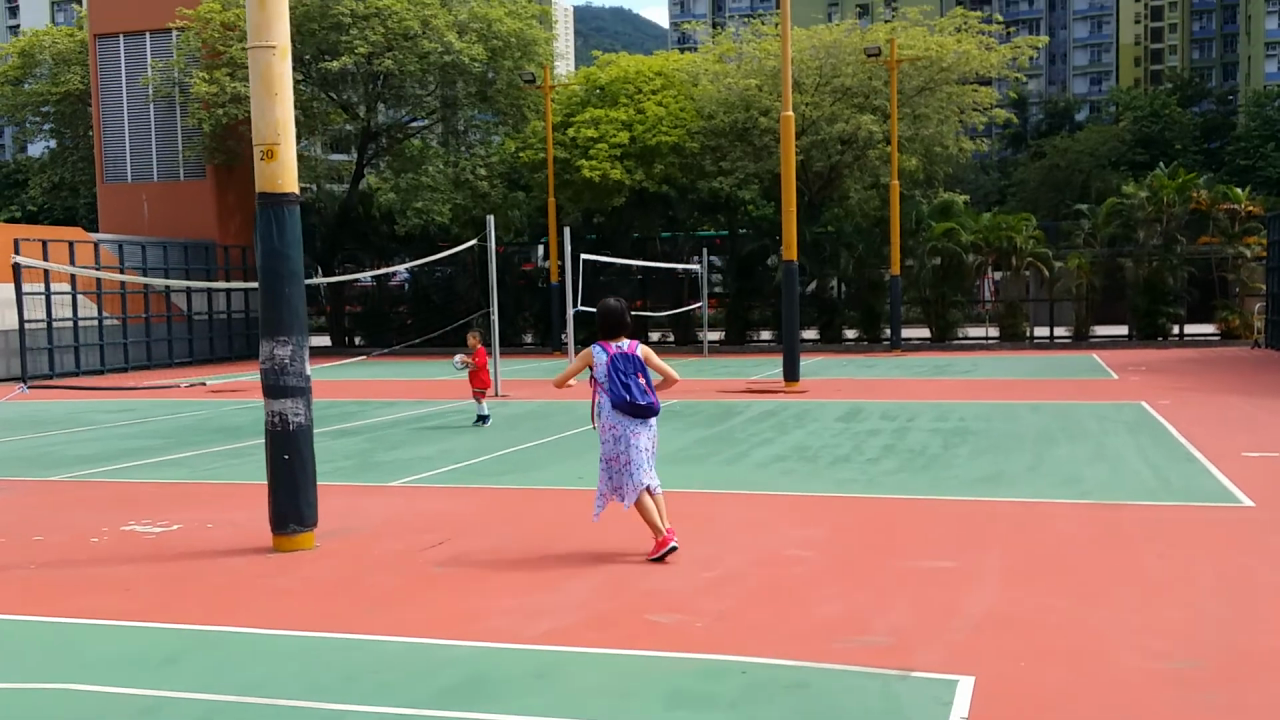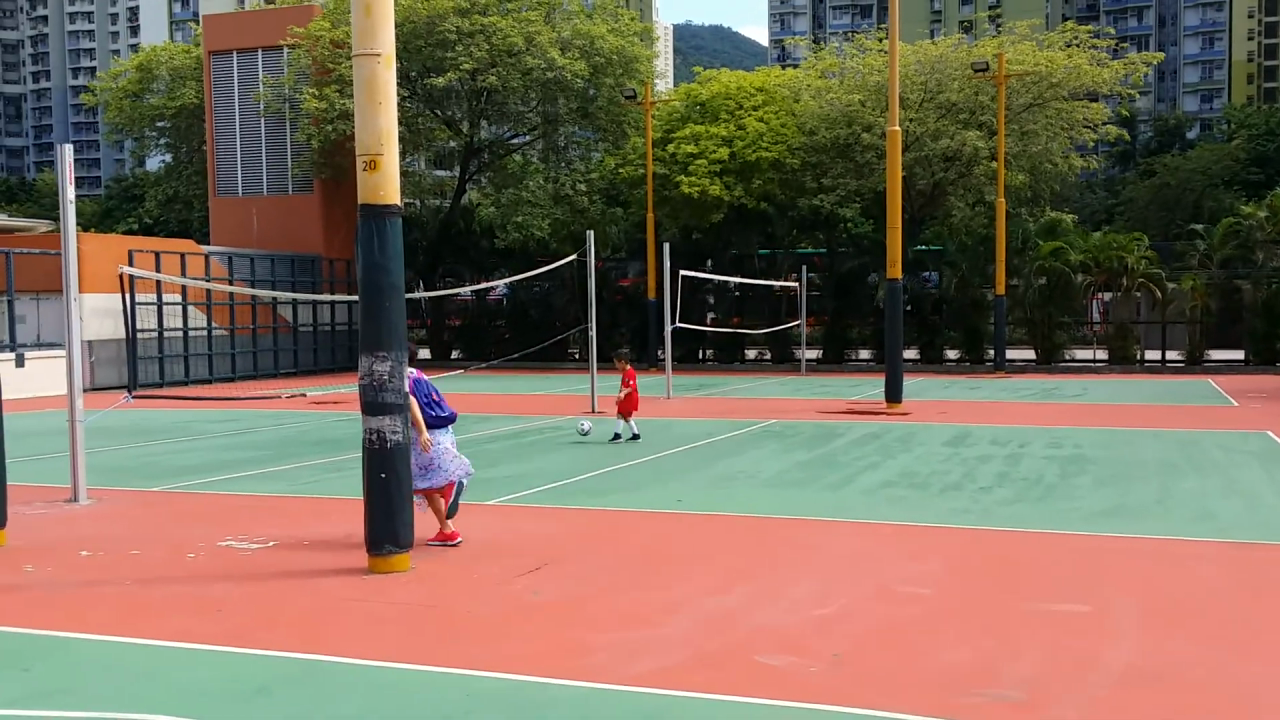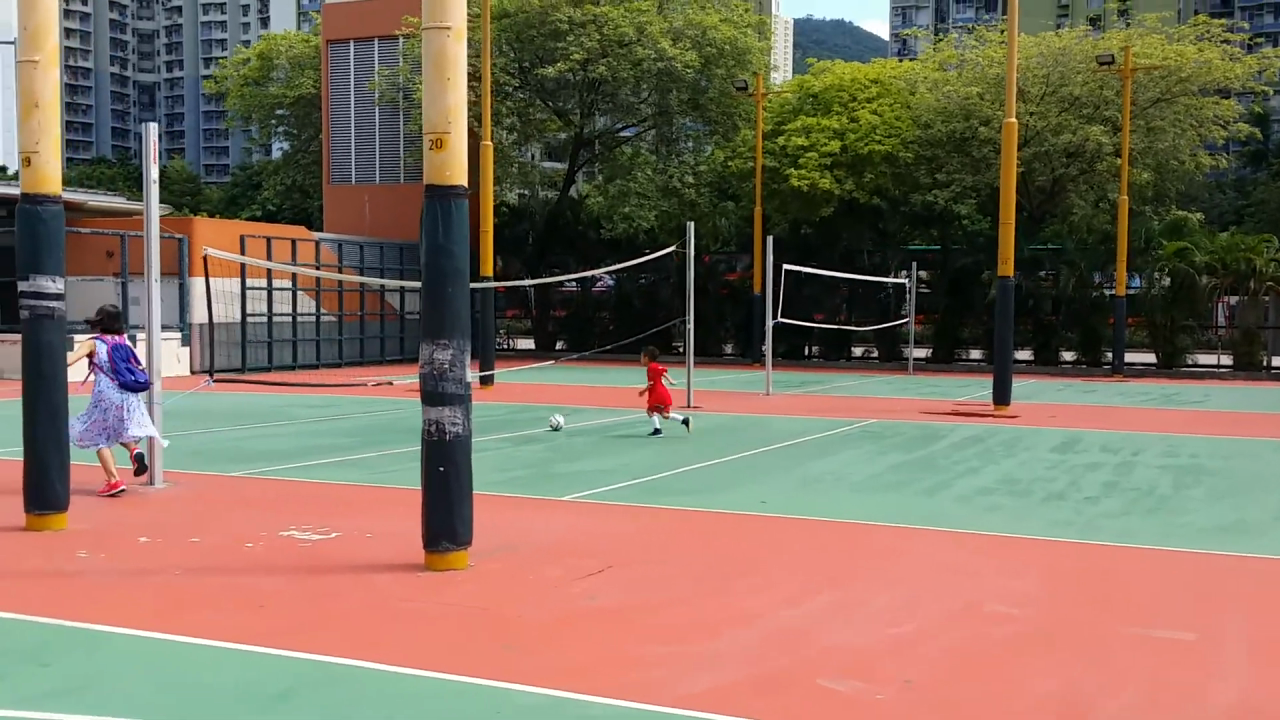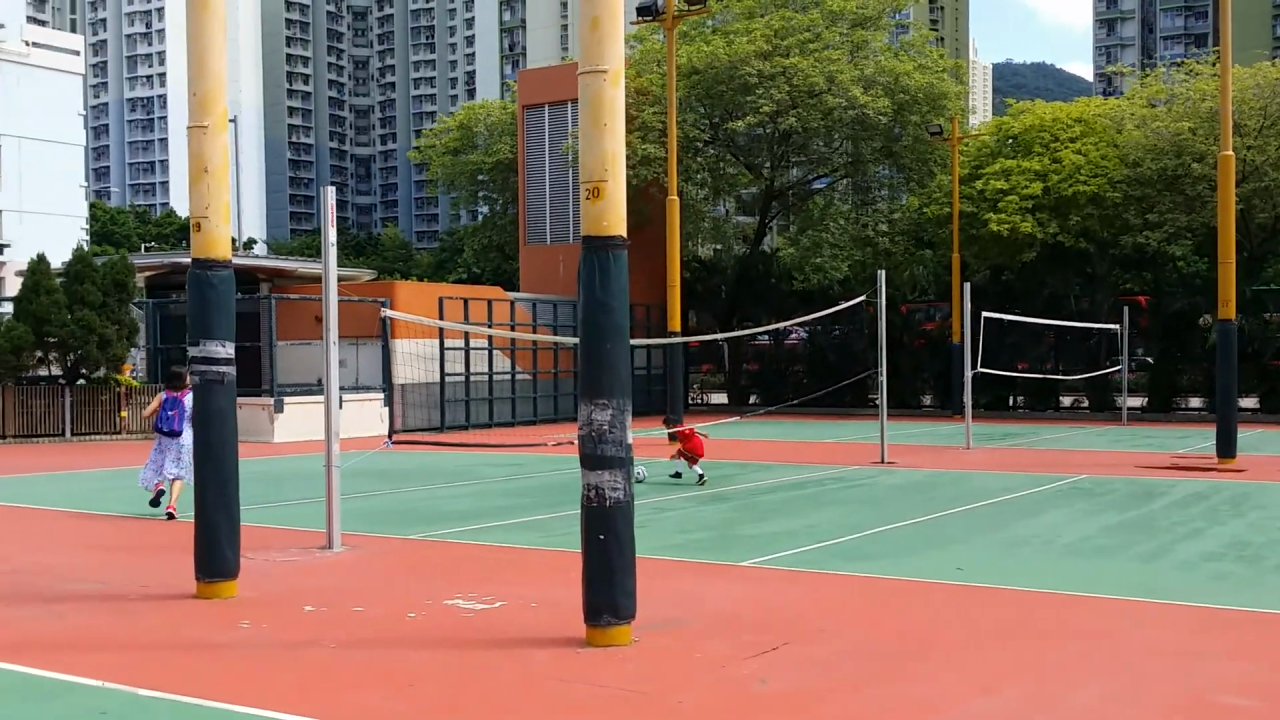
dt=1s
person 1, frame 1
left shoulder: (592, 353)
right shoulder: (641, 350)
left elbow: (557, 383)
right elbow: (673, 378)
left wrist: (570, 381)
left hip: (614, 425)
right hip: (643, 420)
left knee: (634, 481)
right knee: (646, 476)
left ankle: (663, 538)
right ankle: (665, 528)
person 1, frame 2
right shoulder: (418, 375)
left elbow: (408, 401)
right elbow: (438, 404)
left wrist: (422, 432)
left hip: (424, 438)
right hip: (442, 432)
left knee: (409, 481)
left ankle: (448, 487)
right ankle: (447, 531)
person 1, frame 3
left shoulder: (93, 343)
right shoulder: (124, 342)
left elbow: (67, 361)
left hip: (107, 397)
right hip: (129, 396)
left knee: (98, 440)
right knee: (124, 434)
left ankle: (114, 481)
right ankle: (135, 451)
person 1, frame 4
left shoulder: (162, 396)
right shoulder: (192, 397)
left elbow: (146, 414)
left wrist: (158, 411)
left hip: (164, 440)
right hip: (184, 441)
left knee: (159, 471)
right knee: (179, 475)
left ankle: (159, 487)
right ankle: (171, 506)
